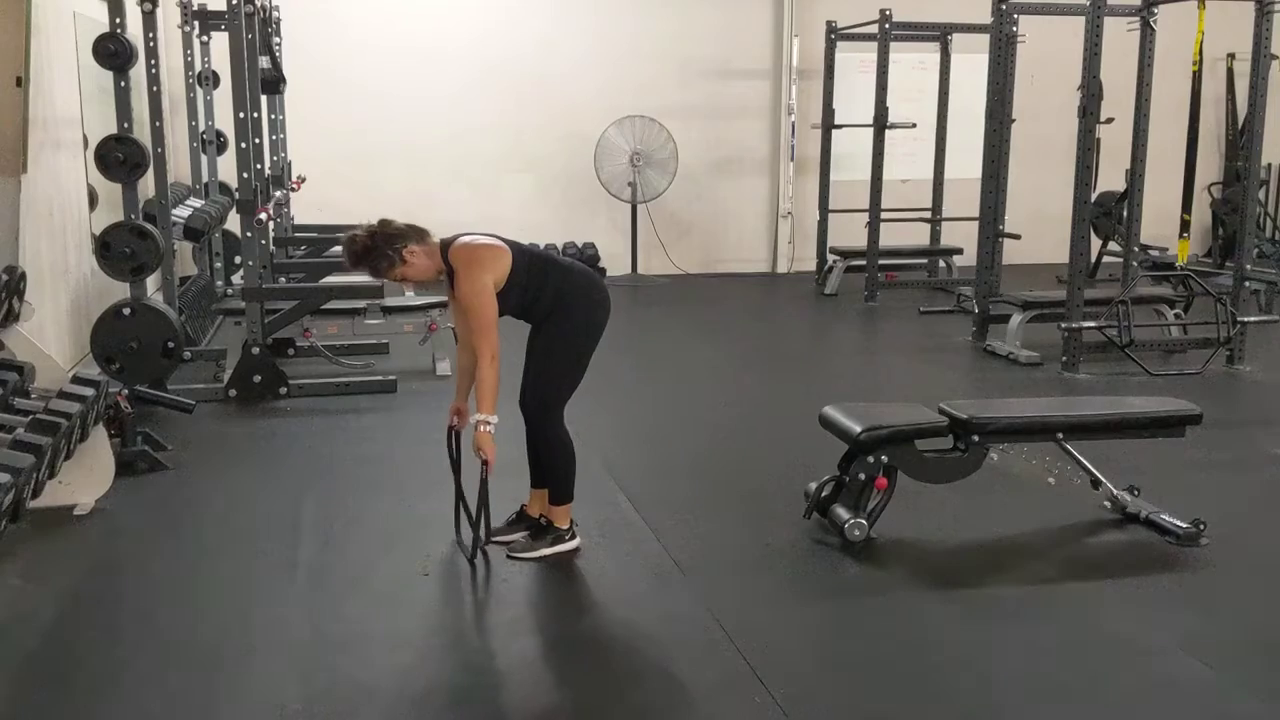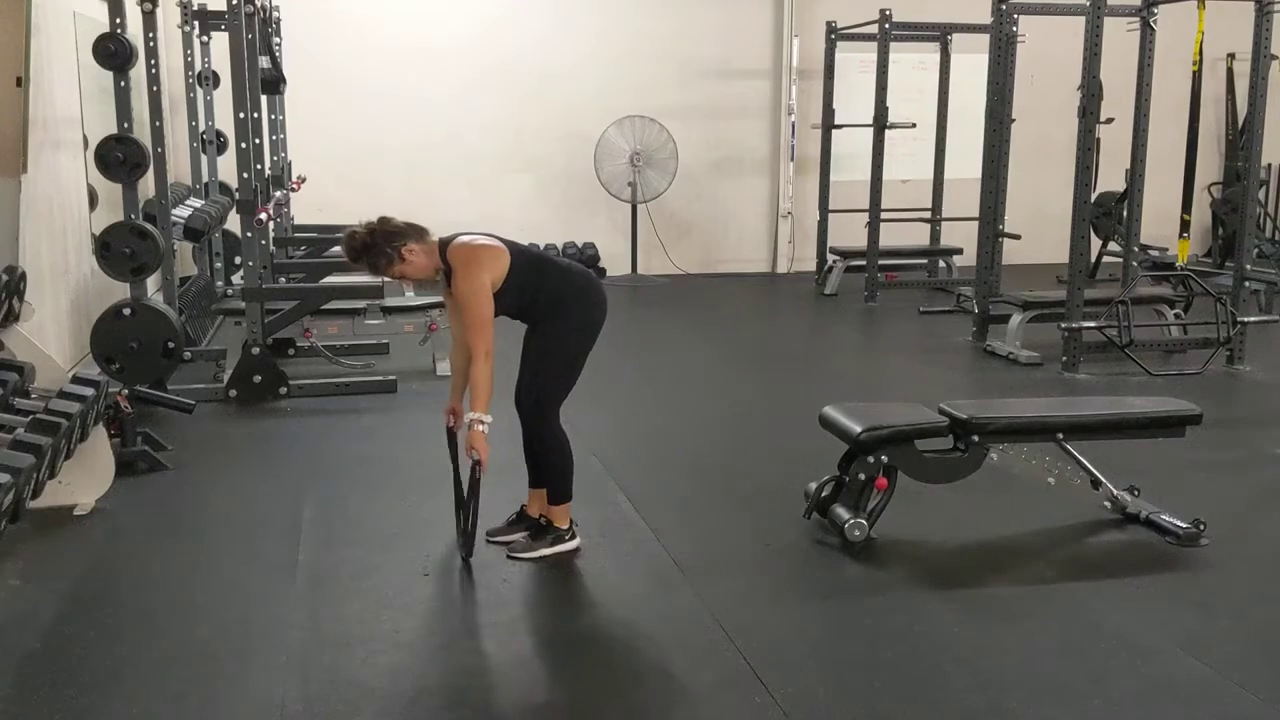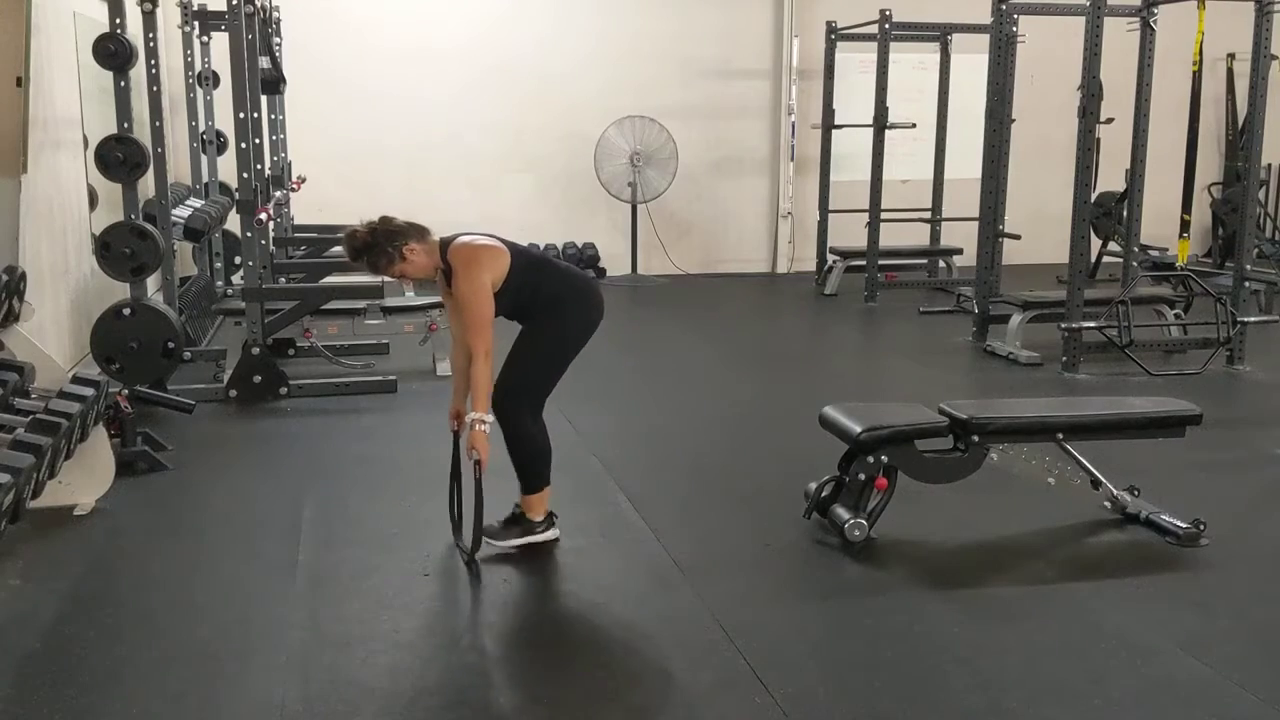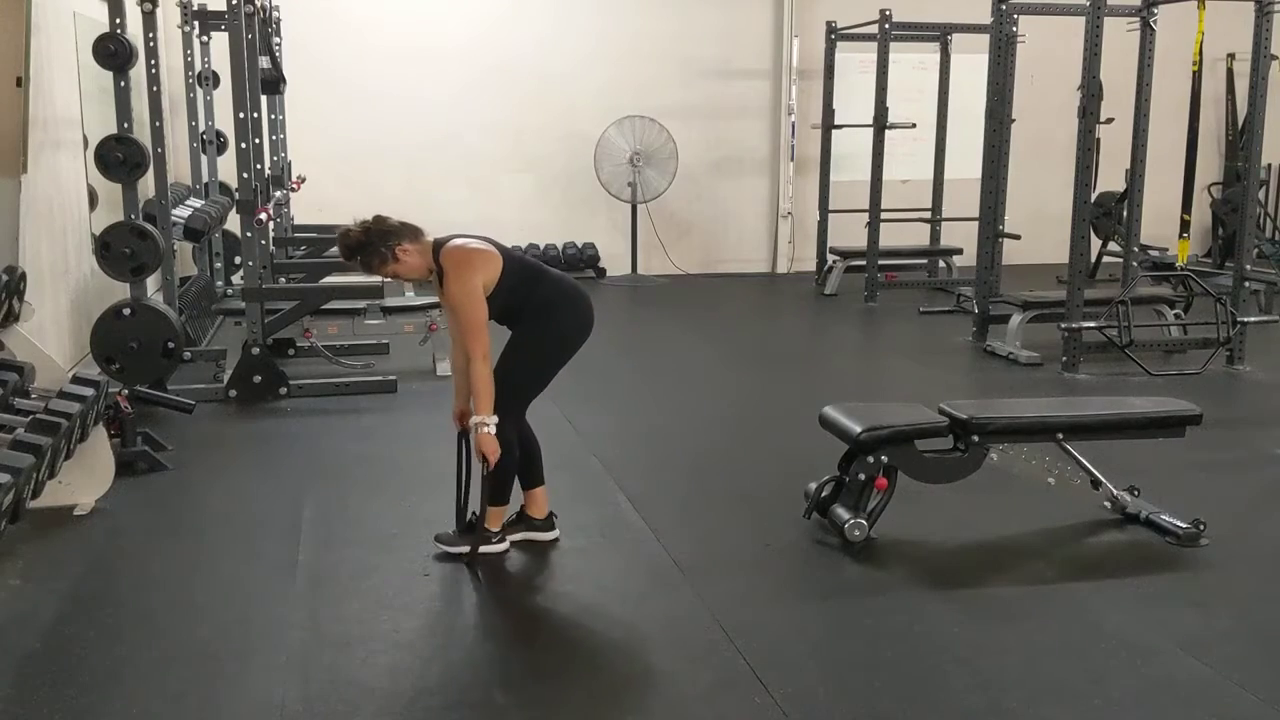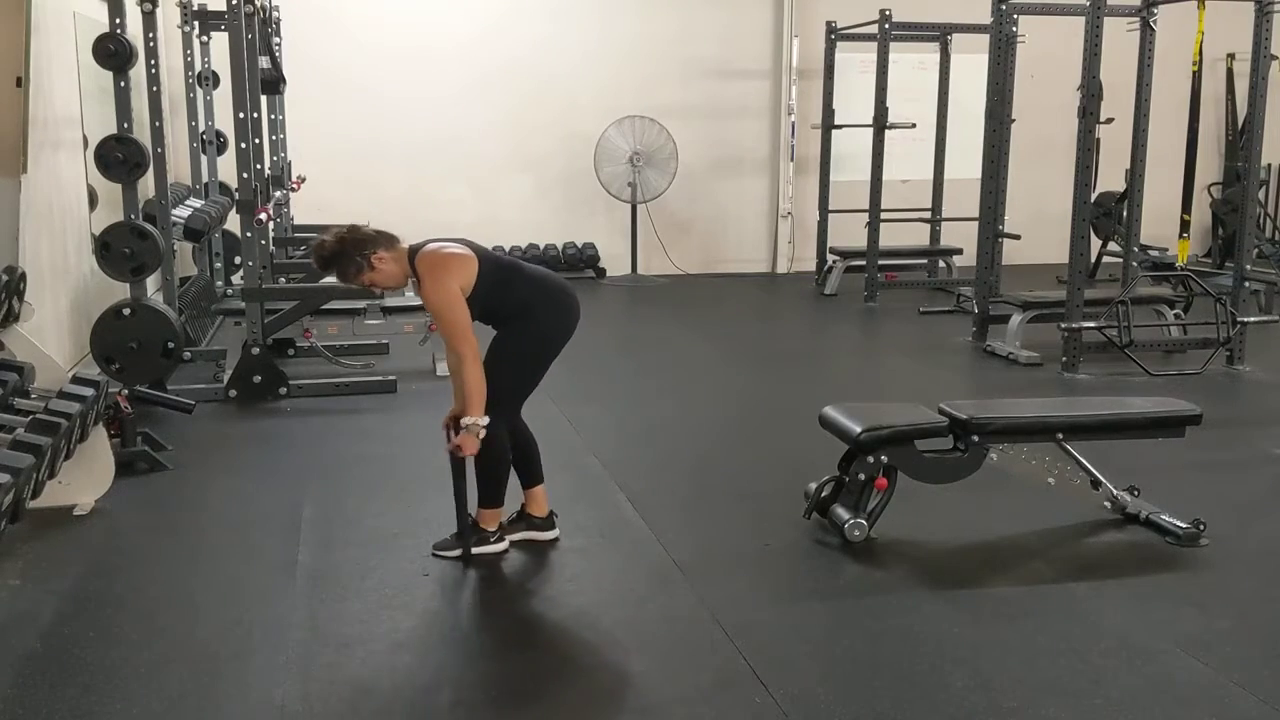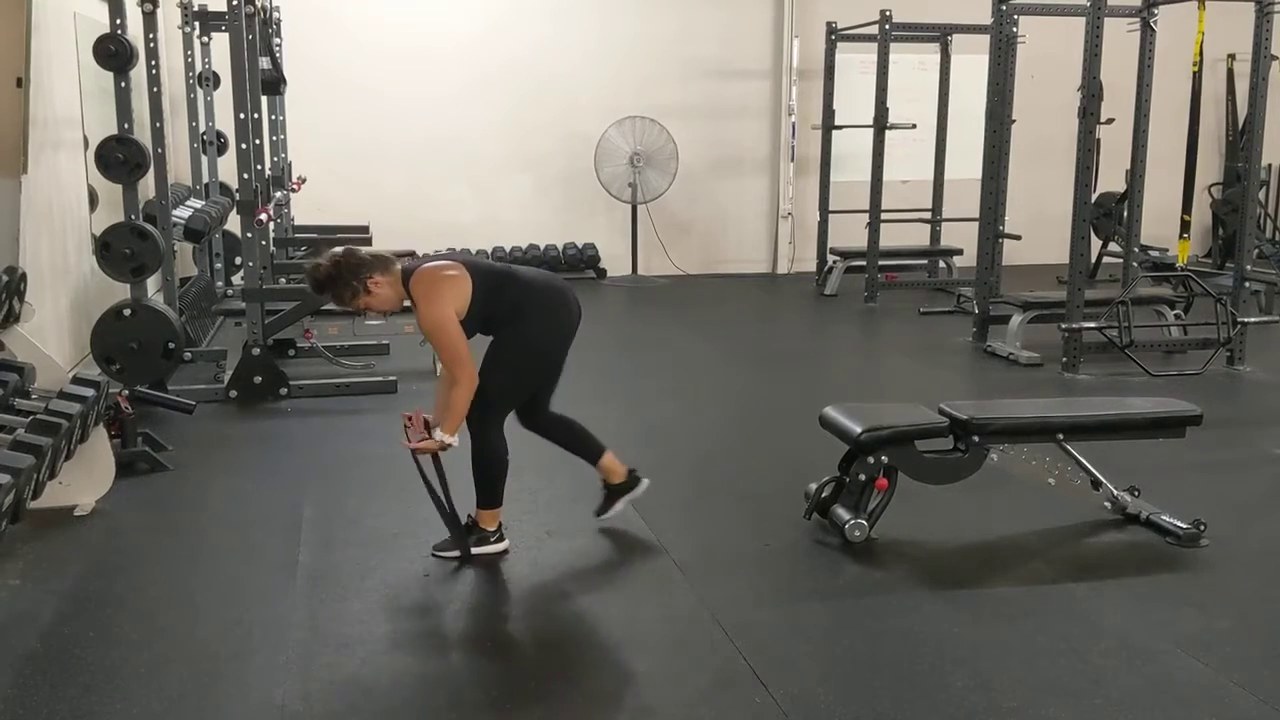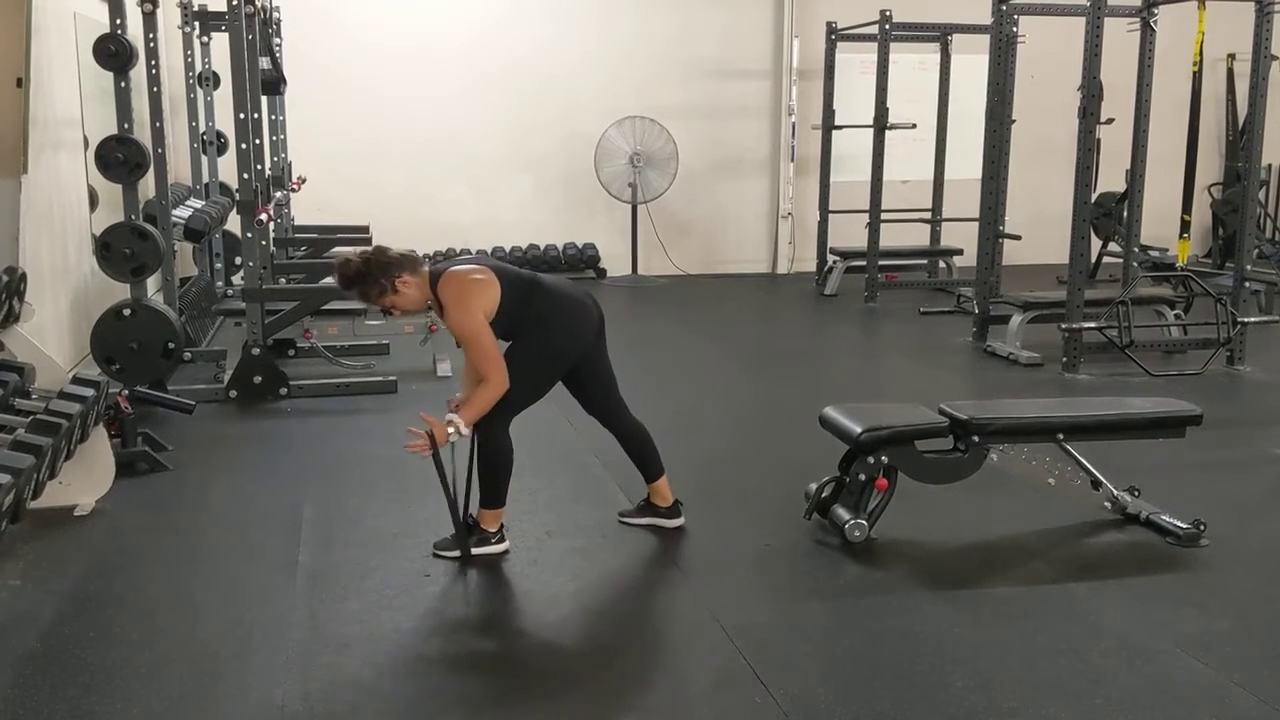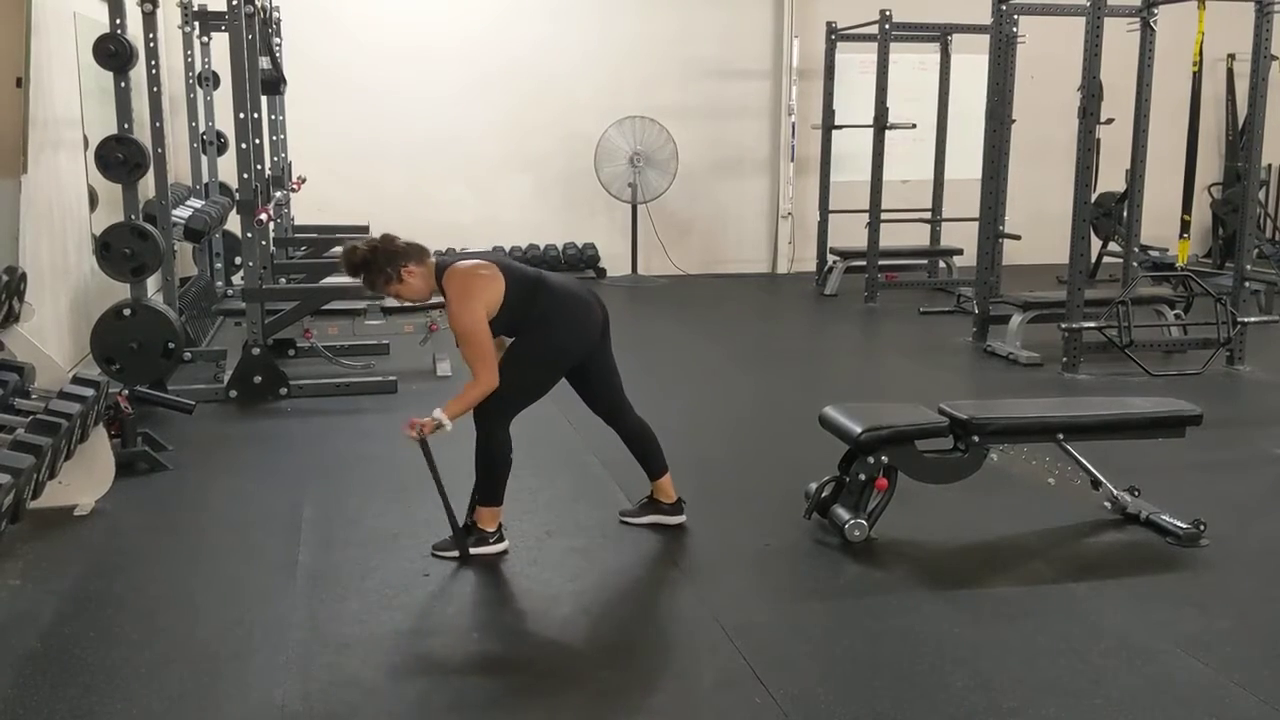
dt=0.3s
person 1, frame 1
left shoulder: (469, 266)
right shoulder: (451, 265)
left elbow: (488, 354)
right elbow: (468, 344)
left wrist: (484, 425)
right wrist: (461, 399)
left hip: (580, 306)
right hip: (557, 311)
left knee: (544, 412)
right knee: (532, 407)
left ankle: (561, 528)
right ankle: (536, 512)
person 1, frame 2
left shoulder: (468, 266)
right shoulder: (449, 265)
left elbow: (482, 353)
right elbow: (463, 343)
left wrist: (477, 423)
right wrist: (456, 399)
left hip: (577, 307)
right hip: (553, 311)
left knee: (540, 411)
right knee: (528, 407)
left ankle: (561, 527)
right ankle: (536, 513)
person 1, frame 3
left shoulder: (467, 267)
right shoulder: (447, 267)
left elbow: (482, 353)
right elbow: (462, 344)
left wrist: (479, 423)
right wrist: (459, 402)
left hip: (573, 307)
right hip: (554, 309)
left knee: (511, 405)
right knee: (521, 407)
left ankle: (534, 518)
right ankle: (537, 512)
person 1, frame 4
left shoulder: (459, 270)
right shoulder: (442, 264)
left elbow: (480, 356)
right elbow: (461, 345)
left wrist: (484, 425)
right wrist: (462, 402)
left hip: (562, 315)
right hip: (552, 314)
left knee: (500, 413)
right knee: (505, 412)
left ankle: (491, 530)
right ankle: (538, 516)
person 1, frame 5
left shoulder: (434, 276)
right shoulder: (426, 261)
left elbow: (470, 357)
right elbow: (458, 348)
left wrist: (472, 424)
right wrist: (464, 408)
left hip: (544, 313)
right hip: (549, 306)
left knee: (491, 415)
right knee: (502, 412)
left ankle: (489, 529)
right ankle: (537, 514)
person 1, frame 6
left shoulder: (431, 299)
right shoulder: (422, 276)
left elbow: (466, 378)
right elbow: (455, 363)
left wrist: (444, 436)
right wrist: (437, 417)
left hip: (543, 317)
right hip: (557, 305)
left knee: (485, 419)
right knee: (533, 413)
left ankle: (488, 530)
right ankle: (621, 479)
person 1, frame 7
left shoulder: (457, 302)
right shoulder: (447, 279)
left elbow: (497, 381)
right elbow: (483, 360)
left wrist: (453, 427)
right wrist: (464, 402)
left hip: (560, 328)
right hip: (580, 312)
left knee: (491, 418)
right knee: (610, 411)
left ankle: (489, 531)
right ankle: (664, 503)
person 1, frame 8
left shoulder: (461, 296)
right shoulder: (454, 272)
left elbow: (486, 379)
right elbow: (494, 338)
left wrist: (438, 420)
left hip: (563, 327)
right hip: (584, 311)
left knee: (491, 415)
right knee: (615, 409)
left ankle: (487, 530)
right ankle: (667, 500)
